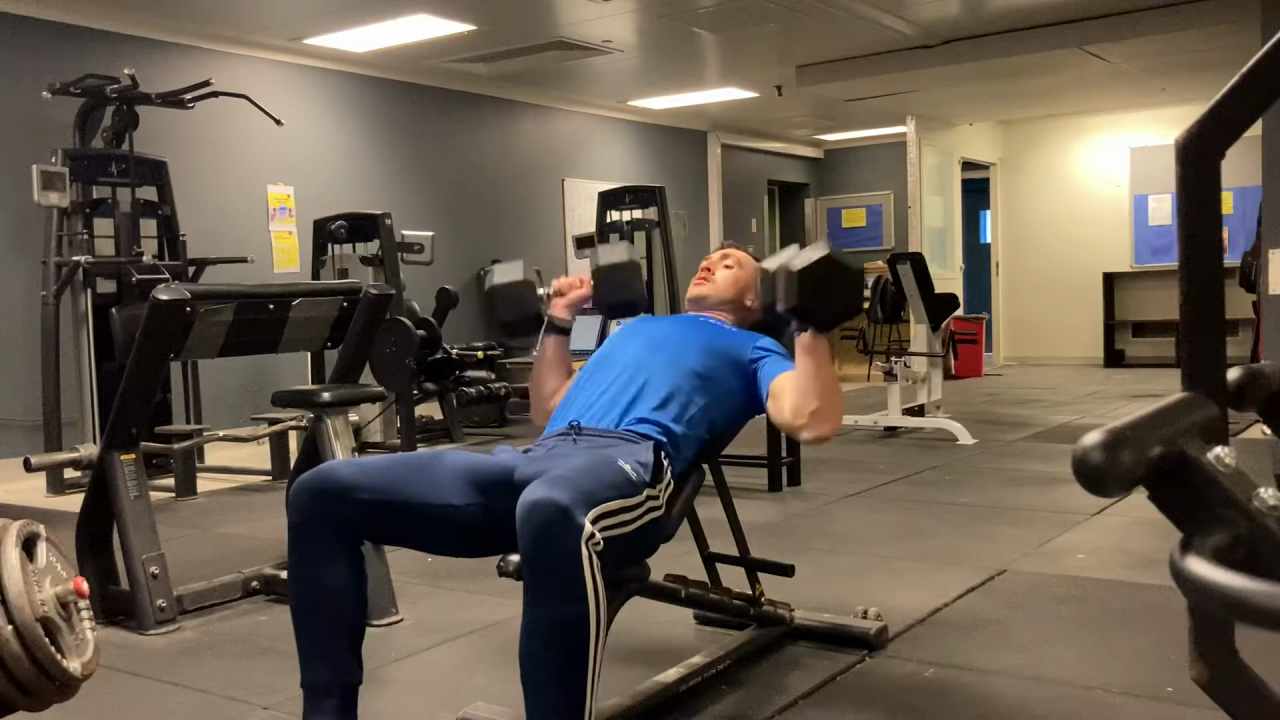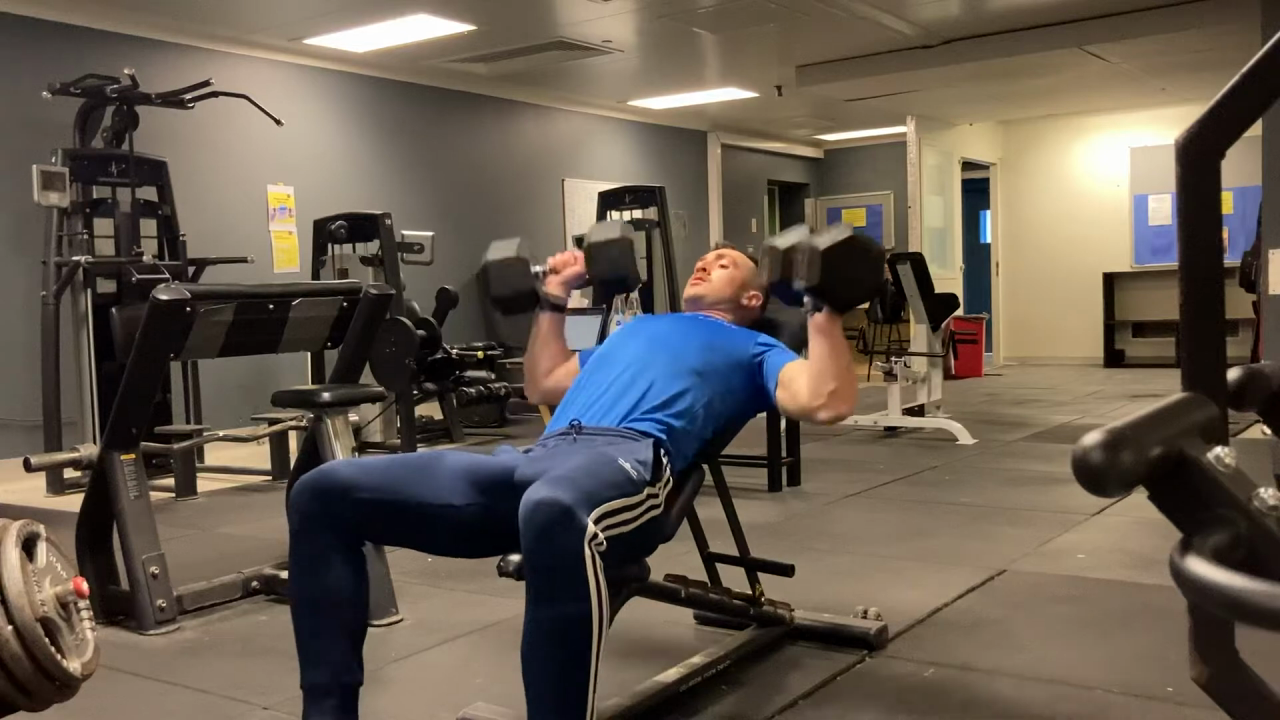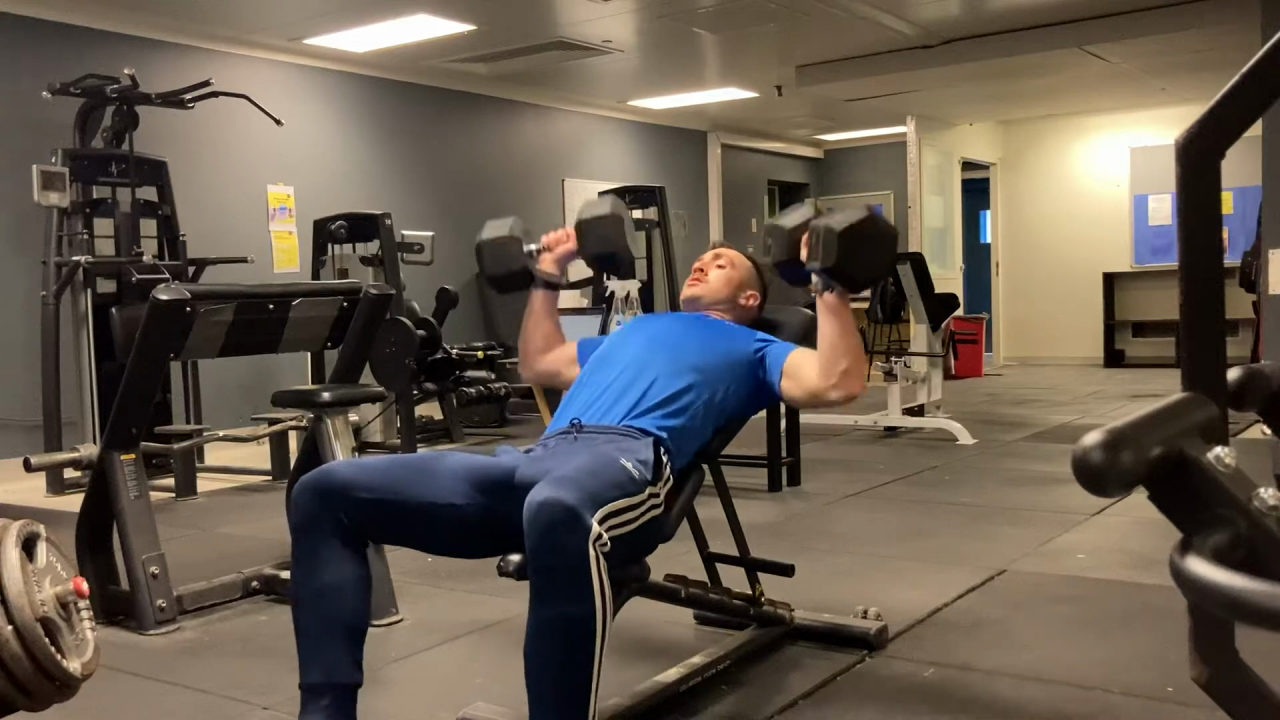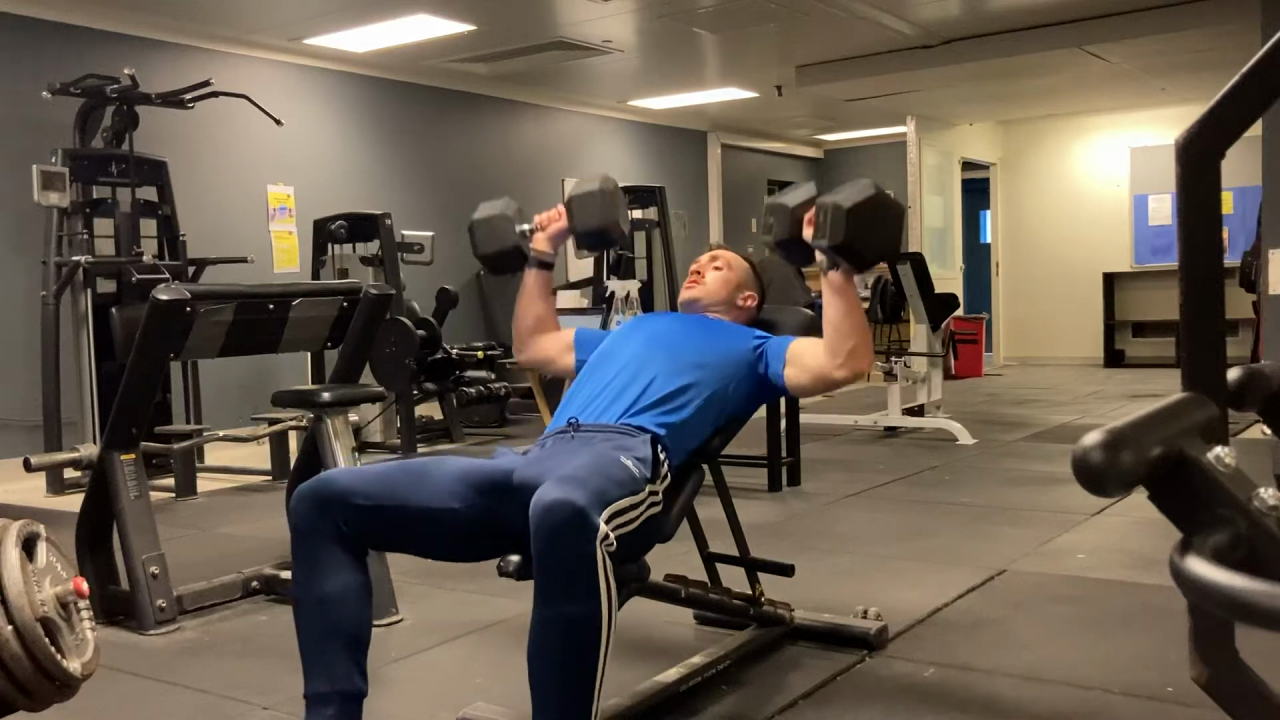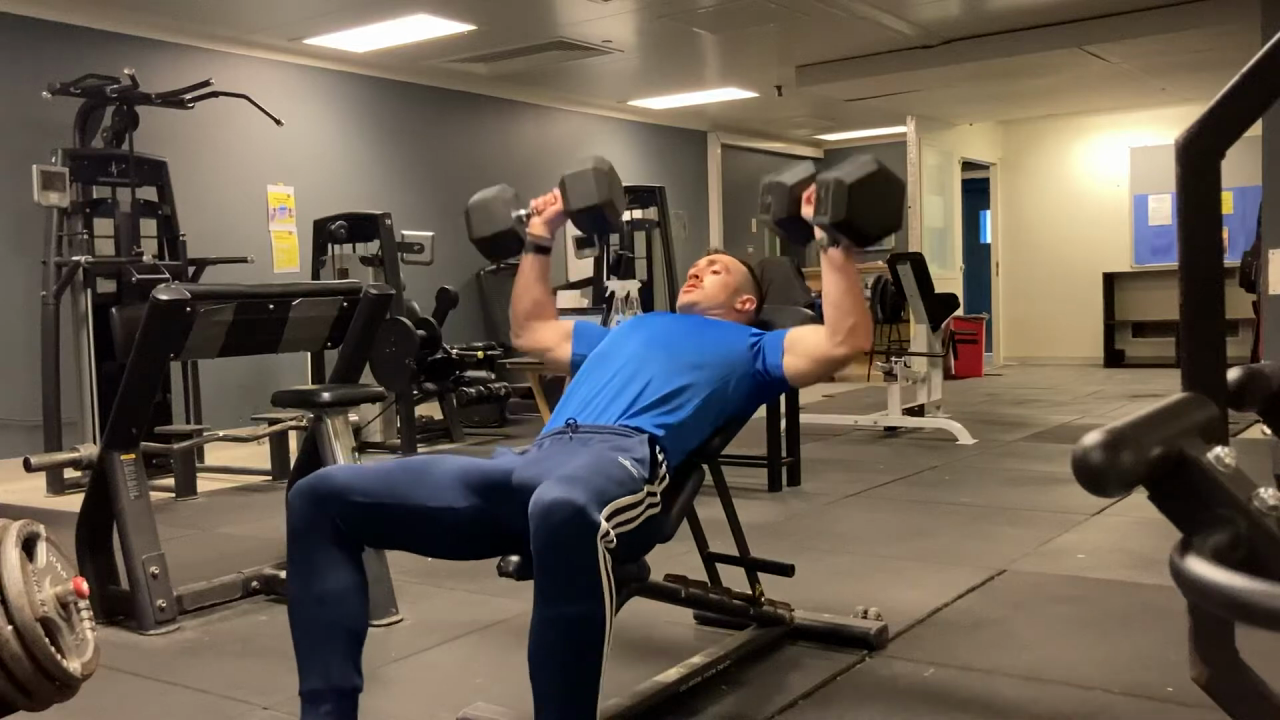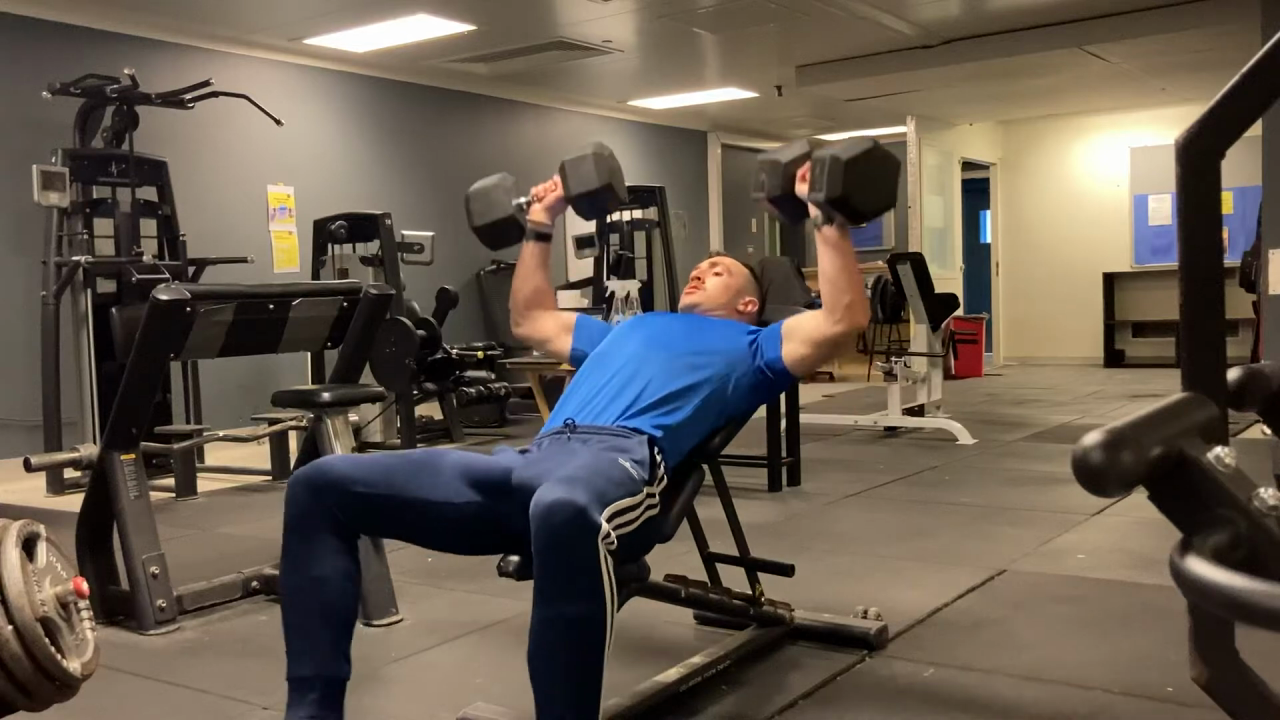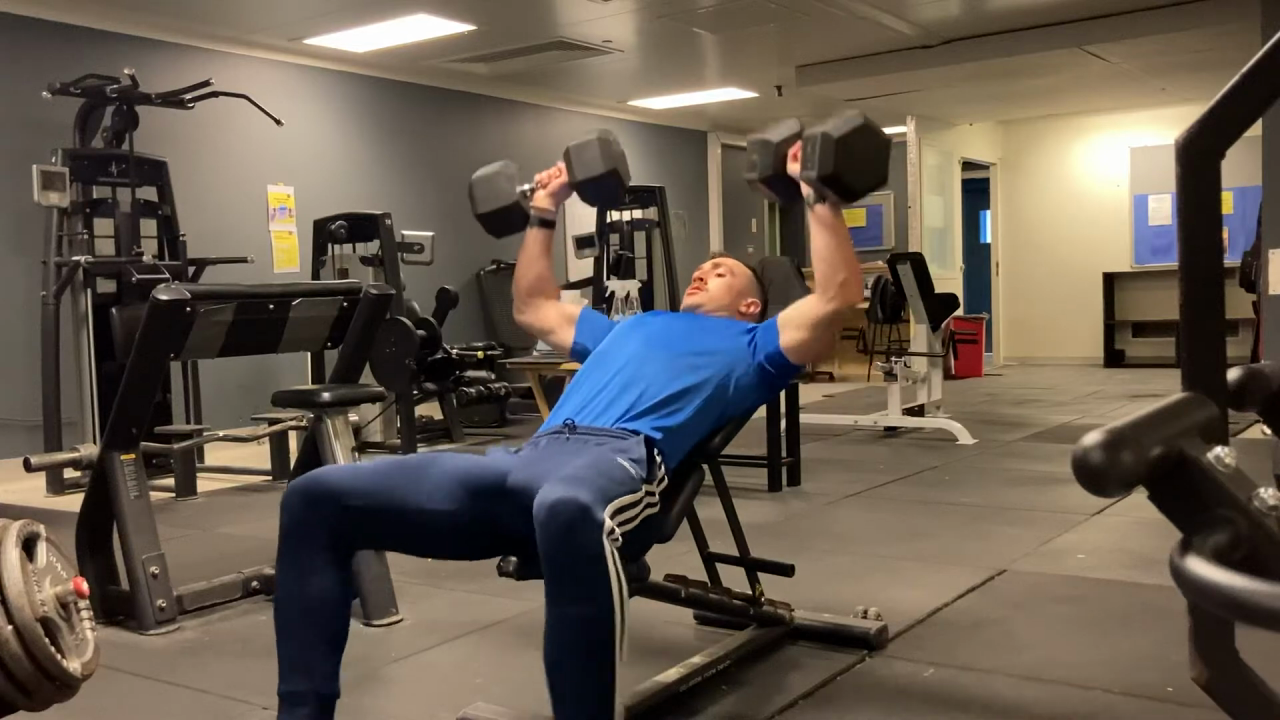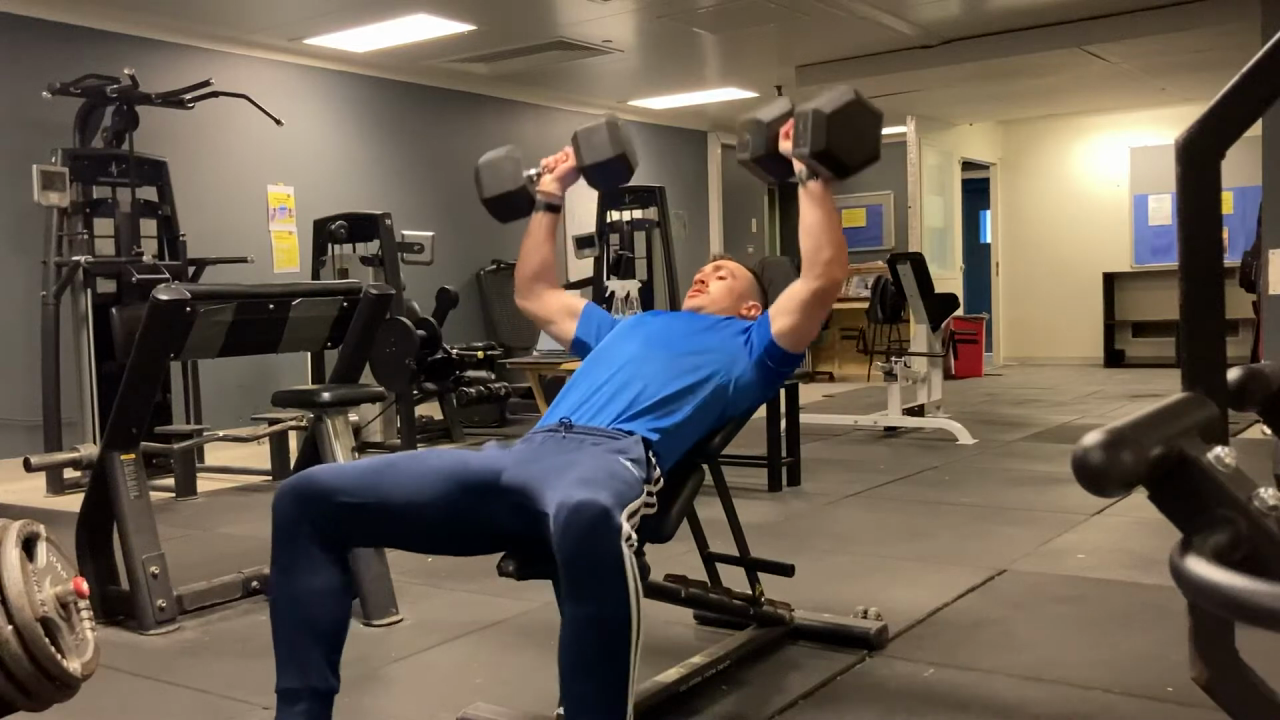
dt=0.1s
person 1, frame 1
left shoulder: (751, 350)
right shoulder: (635, 329)
left elbow: (816, 422)
left wrist: (806, 324)
right wrist: (558, 320)
left hip: (627, 462)
right hip: (533, 458)
left knee: (551, 510)
right knee: (325, 492)
person 1, frame 2
left shoulder: (753, 348)
right shoulder: (636, 327)
left elbow: (830, 402)
right elbow: (542, 384)
left wrist: (822, 302)
right wrist: (554, 297)
left hip: (630, 459)
right hip: (534, 457)
left knee: (554, 510)
right knee: (325, 493)
person 1, frame 3
left shoulder: (749, 348)
right shoulder: (629, 330)
left elbow: (840, 382)
right elbow: (537, 363)
left wrist: (828, 280)
right wrist: (548, 274)
left hip: (626, 461)
right hip: (534, 458)
left knee: (556, 512)
right knee: (325, 492)
person 1, frame 4
left shoulder: (749, 347)
right shoulder: (627, 329)
left elbow: (845, 363)
right elbow: (530, 346)
right wrist: (542, 255)
left hip: (626, 459)
right hip: (531, 460)
left knee: (562, 511)
right knee: (325, 500)
person 1, frame 5
left shoulder: (747, 348)
right shoulder: (625, 331)
left elbow: (847, 340)
right elbow: (529, 333)
left wrist: (830, 236)
right wrist: (539, 240)
left hip: (623, 460)
right hip: (529, 459)
left knee: (562, 512)
right knee: (323, 497)
person 1, frame 6
left shoulder: (748, 348)
right shoulder: (625, 330)
left elbow: (843, 320)
right elbow: (529, 321)
left wrist: (825, 214)
right wrist: (539, 226)
left hip: (622, 460)
right hip: (527, 461)
left knee: (562, 513)
right knee: (322, 486)
person 1, frame 7
left shoulder: (748, 349)
right shoulder: (627, 329)
left elbow: (835, 298)
right elbow: (533, 308)
left wrist: (816, 194)
right wrist: (543, 213)
left hip: (621, 458)
right hip: (525, 457)
left knee: (565, 511)
right knee: (317, 499)
person 1, frame 8
left shoulder: (746, 348)
right shoulder: (627, 328)
left elbow: (823, 278)
right elbow: (535, 295)
left wrist: (809, 172)
right wrist: (548, 198)
left hip: (615, 459)
right hip: (517, 456)
left knee: (586, 514)
right knee: (308, 499)
